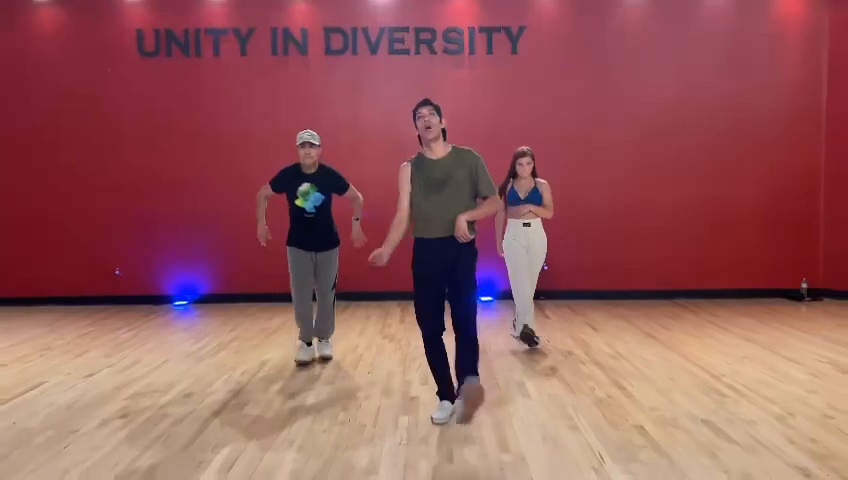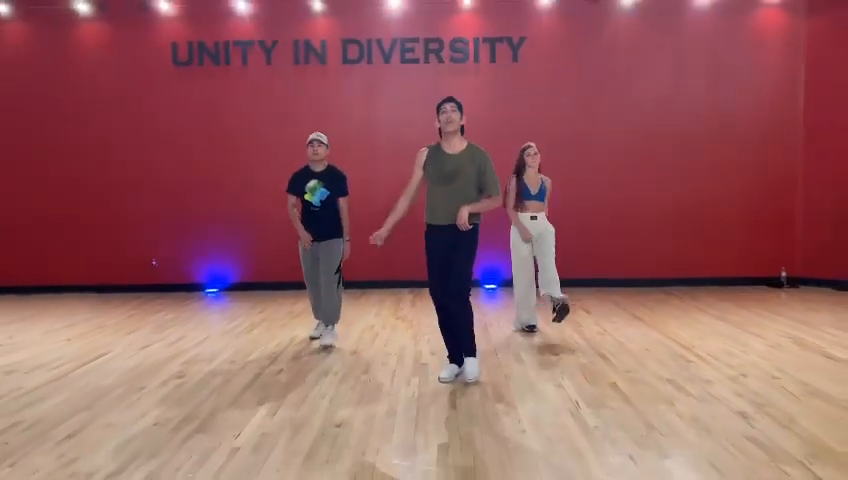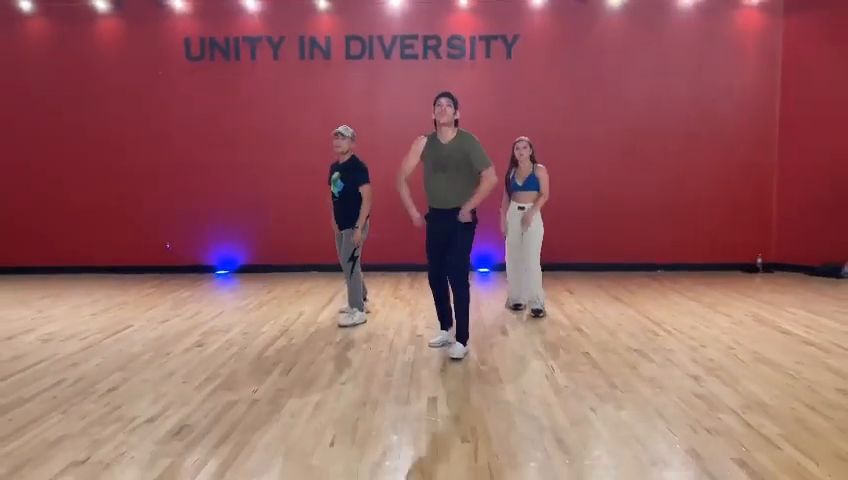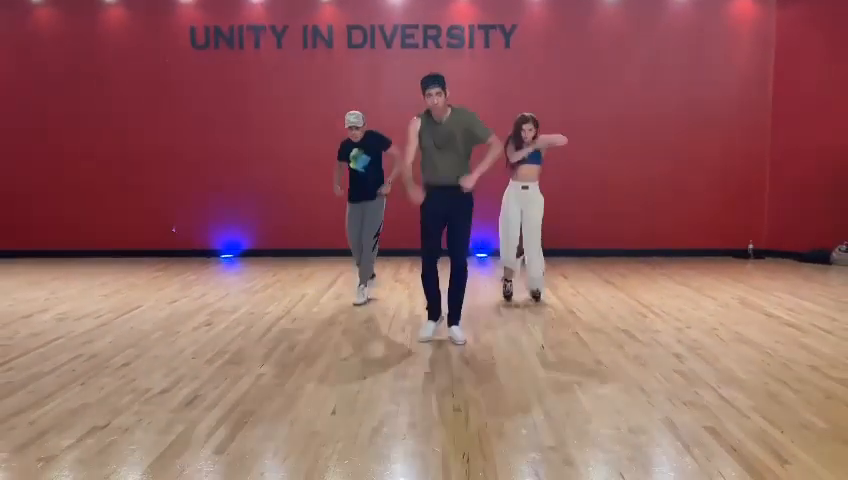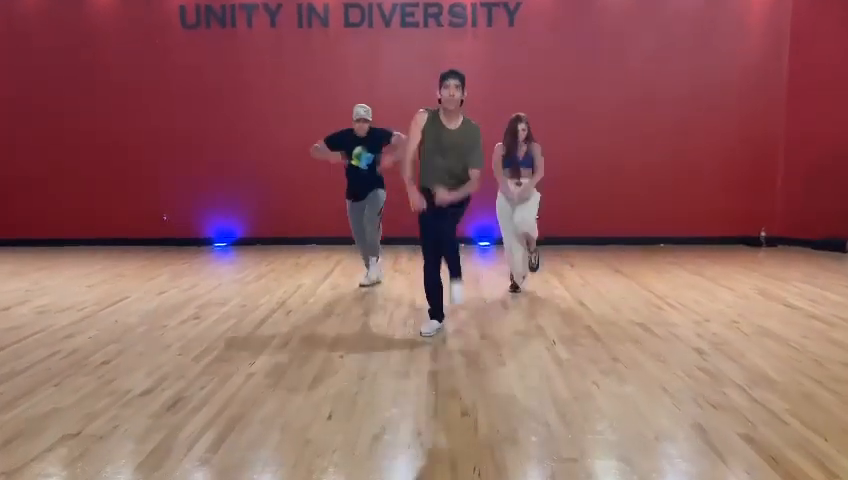
dt=1s
person 1, frame 1
left shoulder: (468, 159)
right shoulder: (408, 168)
left elbow: (494, 203)
right elbow: (402, 216)
left wrist: (466, 216)
right wrist: (386, 249)
left hip: (460, 248)
right hip: (425, 250)
left knee: (465, 316)
right knee: (429, 326)
left ankle: (469, 382)
right ankle: (446, 396)
person 1, frame 2
left shoulder: (479, 156)
right shoulder: (425, 155)
left elbow: (496, 199)
right elbow: (407, 195)
left wrist: (468, 209)
right wrist: (385, 228)
left hip: (463, 233)
right hip: (434, 233)
left knee: (458, 294)
right knee: (440, 298)
left ankle: (470, 354)
right ankle: (455, 359)
person 1, frame 3
left shoulder: (469, 142)
right shoulder: (423, 143)
left elbow: (491, 177)
right elbow: (401, 177)
left wrist: (469, 206)
right wrist: (412, 208)
left hip: (462, 219)
right hip: (435, 217)
left knee: (458, 276)
right knee: (436, 277)
left ankle: (460, 339)
right ankle: (446, 327)
person 1, frame 4
left shoulder: (466, 118)
right shoulder: (418, 123)
left elbow: (495, 146)
right elbow: (407, 162)
left wrist: (474, 174)
right wrist: (410, 185)
left hip: (461, 195)
right hip: (432, 195)
left knee: (459, 260)
right knee: (428, 257)
left ankle: (454, 322)
right ankle: (433, 317)
person 1, frame 5
left shoulder: (472, 132)
right shoulder: (423, 118)
left elbow: (474, 181)
right elbow: (408, 158)
left wrist: (452, 195)
right wrist: (411, 188)
left hip: (455, 196)
right hip: (426, 196)
left knee: (445, 237)
right knee: (430, 259)
left ankle: (455, 276)
right ankle: (436, 316)
person 2, frame 1
left shoulder: (330, 175)
right shoulder: (287, 175)
left elbow: (356, 196)
right elbow: (262, 194)
left wrist: (356, 222)
right wrist: (262, 221)
left hip: (327, 244)
right hip: (298, 245)
left knee: (326, 294)
right knee: (301, 295)
left ankle: (324, 339)
right ankle: (306, 343)
person 2, frame 2
left shoulder: (337, 176)
right shoulder: (298, 176)
left elbow: (344, 209)
right elbow: (291, 207)
left wrist: (347, 239)
right wrist: (300, 231)
left hip: (332, 238)
right hip: (308, 237)
left knee: (331, 282)
right knee: (312, 281)
left ankle: (330, 328)
right ankle: (322, 321)
person 2, frame 3
left shoulder: (358, 167)
right shoulder: (335, 167)
left elbow: (367, 199)
left wrist: (358, 229)
right wrist: (334, 221)
left hip: (355, 225)
right hip: (341, 224)
left knee: (350, 264)
right knee: (347, 264)
left ankle: (358, 311)
right ankle: (360, 301)
person 2, frame 4
left shoulder: (376, 139)
right shoulder: (345, 146)
left elbow: (397, 157)
right elbow: (340, 166)
left wrist: (389, 183)
right wrist: (337, 184)
left hip: (375, 198)
right hip: (354, 199)
left knee: (369, 240)
right knee: (354, 240)
left ankle: (364, 286)
right ankle: (368, 277)
person 2, frame 5
left shoulder: (379, 134)
right shoulder: (342, 137)
left elbow: (402, 139)
right elbow: (315, 150)
left wrist: (390, 156)
right wrist: (331, 157)
left hip: (375, 191)
right hip: (354, 194)
left knee: (372, 222)
right knee: (360, 237)
left ankle: (375, 258)
right ankle: (372, 269)
person 3, frame 1
left shoulder: (542, 185)
right shoulder: (508, 185)
left elbow: (549, 212)
right elbow: (500, 214)
left wrist: (531, 207)
right wrist: (498, 240)
left hip: (536, 235)
right hip: (513, 235)
left knee: (530, 282)
right knee: (521, 280)
left ankle: (522, 324)
right ankle: (525, 325)
person 3, frame 2
left shoulder: (546, 181)
right shoulder: (515, 179)
right elbow: (509, 208)
left wrist: (546, 225)
right wrist: (523, 229)
left hip: (542, 226)
right hip: (520, 227)
left knee: (547, 262)
right knee: (523, 273)
left ankle: (557, 300)
right ankle: (526, 319)
person 3, frame 3
left shoulder: (540, 170)
right shoulder: (511, 172)
left elbow: (545, 195)
right elbow: (505, 198)
left wrist: (531, 212)
right wrist: (504, 218)
left hip: (533, 217)
right hip: (513, 215)
left knee: (532, 260)
right knee: (514, 259)
left ankle: (537, 303)
right ankle: (517, 298)
person 3, frame 4
left shoulder: (540, 142)
right shoulder: (512, 144)
left elbow: (563, 140)
right elbow: (512, 157)
left wrist: (542, 141)
right wrist: (530, 147)
left hip: (533, 196)
right hip: (513, 194)
left knee: (532, 239)
right knee: (509, 235)
left ankle: (534, 284)
right ankle: (508, 277)
person 3, frame 5
left shoulder: (534, 147)
right shoulder: (501, 148)
left elbow: (540, 172)
right elbow: (497, 172)
left wrist: (527, 188)
right wrist: (509, 194)
left hip: (528, 193)
right hip: (506, 194)
left knee: (523, 221)
right knee: (510, 239)
left ankle: (531, 243)
right ankle: (517, 277)
